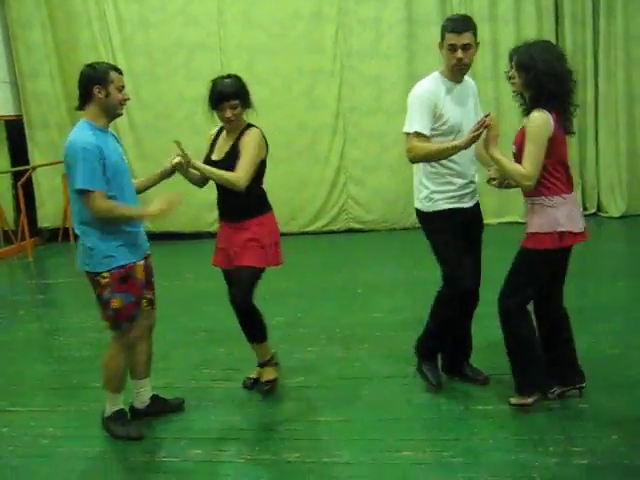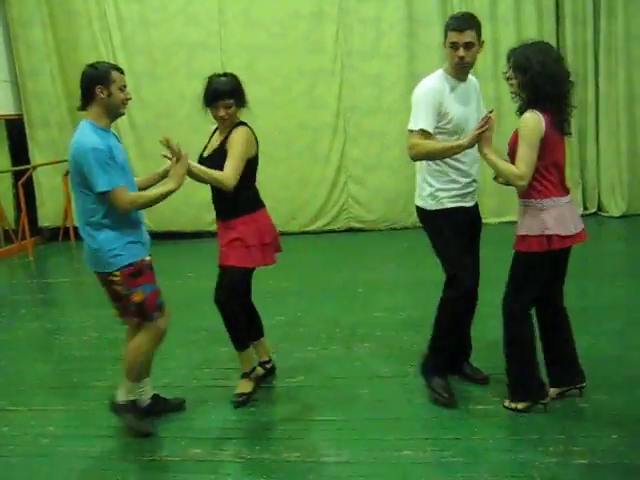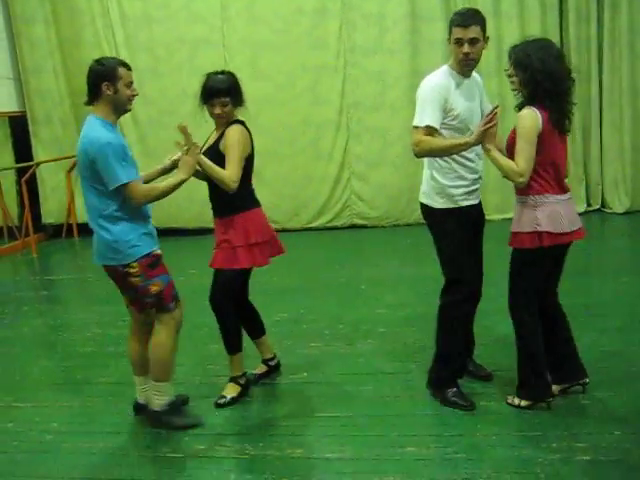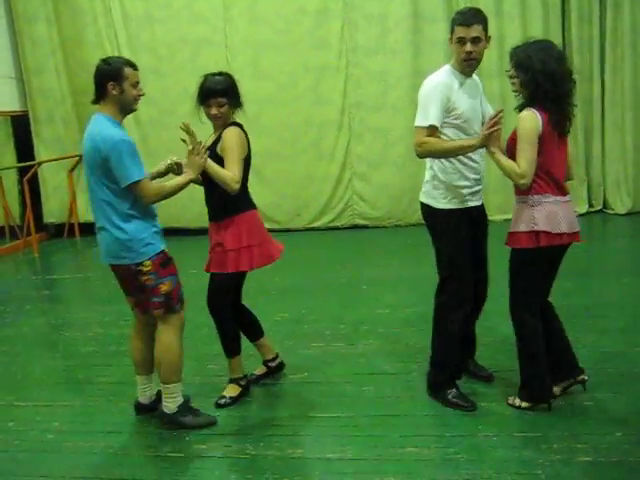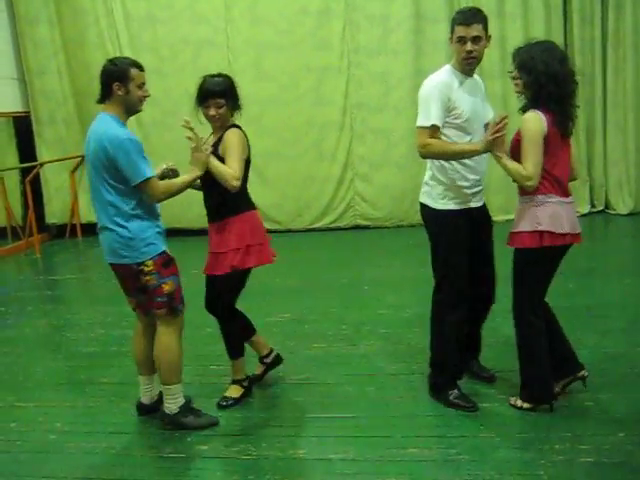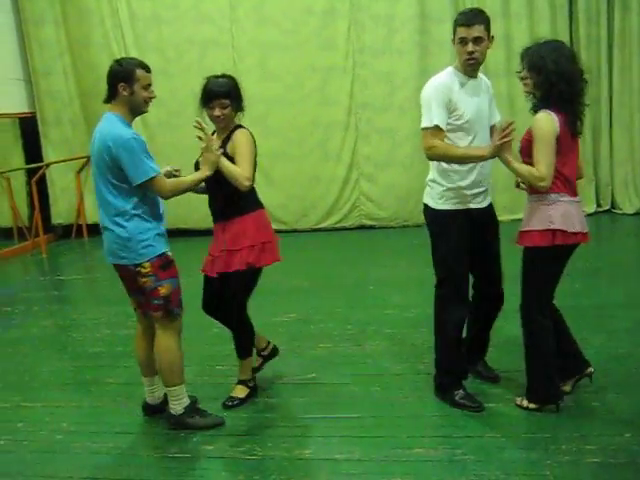
dt=0.1s
person 1, frame 1
left shoulder: (470, 86)
right shoulder: (426, 92)
right elbow: (414, 151)
left wrist: (491, 167)
right wrist: (462, 143)
left hip: (469, 203)
right hip: (438, 206)
left knee: (470, 289)
right knee: (459, 282)
left ankle: (457, 359)
right ankle: (427, 349)
person 1, frame 2
left shoulder: (473, 85)
right shoulder: (430, 89)
right elbow: (415, 148)
right wrist: (465, 143)
left hip: (467, 203)
right hip: (440, 206)
left knee: (469, 287)
right knee: (460, 284)
left ankle: (458, 359)
right ankle: (435, 367)
person 1, frame 3
left shoulder: (476, 82)
right shoulder: (435, 85)
right elbow: (420, 145)
right wrist: (470, 141)
left hip: (471, 200)
right hip: (444, 204)
left knee: (471, 287)
right knee: (461, 286)
left ankle: (461, 357)
right ankle: (442, 377)
person 1, frame 4
left shoulder: (475, 84)
right shoulder: (437, 85)
right elbow: (422, 145)
right wrist: (473, 144)
left hip: (472, 201)
right hip: (445, 205)
left knee: (476, 287)
right knee: (455, 291)
left ankle: (463, 356)
right ankle: (441, 380)
person 1, frame 5
left shoulder: (477, 84)
right shoulder: (437, 85)
right elbow: (425, 145)
right wrist: (477, 148)
left hip: (474, 203)
right hip: (445, 206)
left knee: (483, 288)
right knee: (452, 292)
left ankle: (466, 356)
right ankle: (442, 380)
person 1, frame 6
left shoulder: (484, 85)
right shoulder: (439, 86)
right elbow: (432, 147)
right wrist: (483, 153)
left hip: (482, 205)
right hip: (447, 207)
left knee: (492, 289)
right knee: (453, 295)
left ankle: (473, 355)
right ankle: (448, 380)
person 2, frame 1
left shoulder: (108, 137)
right shoulder: (83, 143)
right elbow: (97, 205)
left wrist: (162, 174)
right wrist: (148, 211)
left hip: (133, 251)
right hip: (109, 258)
left knee: (144, 325)
right knee: (125, 335)
left ankle: (143, 400)
right ankle: (113, 411)
person 2, frame 2
left shoulder: (106, 136)
right shoulder: (91, 144)
right elbow: (122, 202)
left wrist: (161, 174)
right wrist: (171, 185)
left hip: (126, 248)
right hip: (116, 254)
left knee: (140, 324)
right knee: (155, 325)
left ankle: (143, 397)
right ankle: (124, 398)
person 2, frame 3
left shoulder: (106, 131)
right shoulder: (102, 139)
right elbow: (137, 195)
left wrist: (164, 168)
right wrist: (181, 175)
left hip: (132, 243)
right hip: (128, 246)
left knee: (144, 320)
right knee: (170, 316)
left ankle: (147, 396)
right ankle: (159, 403)
person 2, frame 4
left shoulder: (101, 130)
right shoulder: (112, 138)
right elbow: (147, 194)
left wrist: (160, 171)
right wrist: (189, 174)
left hip: (121, 244)
right hip: (139, 246)
left knee: (145, 320)
right knee: (171, 320)
left ankle: (147, 396)
right ankle: (172, 407)
person 2, frame 5
left shoulder: (104, 129)
right shoulder: (118, 137)
right elbow: (156, 192)
left wrist: (158, 173)
right wrist: (194, 172)
left hip: (124, 244)
right hip: (141, 246)
left knee: (147, 321)
right knee: (171, 321)
left ankle: (149, 397)
right ankle: (174, 408)
person 2, frame 6
left shoulder: (112, 130)
right shoulder: (122, 137)
right elbow: (163, 189)
left wrist: (160, 175)
right wrist: (202, 173)
left hip: (131, 244)
right hip: (142, 248)
left knee: (149, 322)
right knee: (168, 324)
left ankle: (155, 397)
right ankle: (179, 408)
person 3, frame 1
left shoulder: (539, 118)
right shoulder: (546, 115)
left elbow: (528, 177)
left wrist: (494, 151)
right wrist: (507, 178)
left hip: (550, 221)
right hip: (555, 218)
left knee: (511, 301)
right knee: (548, 301)
left ankle: (533, 384)
right ankle: (567, 376)
person 3, frame 2
left shoulder: (531, 119)
right shoulder: (551, 117)
left elbow: (520, 177)
left wrist: (487, 151)
right wrist: (506, 177)
left hip: (542, 222)
right hip: (559, 218)
left knee: (515, 307)
right knee: (549, 302)
left ankle: (527, 391)
right ankle: (567, 376)
person 3, frame 3
left shoulder: (529, 115)
right shoulder: (553, 114)
left elbow: (520, 175)
left wrist: (490, 147)
left hip: (538, 219)
right hip: (558, 215)
left knee: (522, 305)
right knee: (544, 299)
left ankle: (534, 388)
right ankle: (569, 373)
person 3, frame 4
left shoulder: (529, 117)
right shoulder: (555, 116)
left elbow: (523, 177)
right elbow: (566, 171)
left wrist: (495, 150)
left hip: (537, 220)
right hip: (559, 217)
left knee: (523, 307)
right knee: (537, 301)
left ankle: (536, 390)
right ankle: (565, 370)
person 3, frame 5
left shoulder: (533, 119)
right shoulder: (557, 117)
left elbow: (529, 179)
right elbow: (571, 172)
left wrist: (500, 154)
left hip: (540, 221)
right hip: (560, 218)
left knee: (525, 308)
right knee: (534, 301)
left ankle: (537, 391)
right ankle: (566, 367)
person 3, frame 6
left shoulder: (545, 119)
right shoulder: (564, 117)
left elbow: (543, 178)
left wrist: (507, 158)
right wrist: (531, 181)
left hip: (549, 220)
right hip: (563, 217)
left knee: (533, 307)
right knee: (542, 301)
left ankle: (543, 391)
right ankle: (573, 366)
person 4, frame 1
left shoulder: (253, 135)
right shoulder: (215, 136)
left elbow: (239, 182)
right elbow: (200, 180)
left wrist: (197, 164)
right wrist: (185, 168)
left hip: (256, 228)
right hip: (228, 228)
left knee: (241, 298)
right knee: (238, 300)
left ankle: (269, 359)
right ankle: (263, 361)
person 4, frame 2
left shoulder: (242, 134)
right shoulder: (219, 133)
left elbow: (227, 181)
right elbow: (208, 176)
left wrist: (188, 163)
right wrist: (184, 166)
left hip: (247, 226)
right hip: (231, 225)
left knee: (224, 297)
right knee: (238, 298)
left ankle: (248, 373)
right ankle: (264, 361)
person 4, frame 3
left shoulder: (236, 131)
right shoulder: (220, 131)
left elbow: (231, 182)
left wrist: (196, 156)
left hip: (242, 225)
right hip: (230, 225)
left knee: (221, 299)
right knee: (236, 299)
left ankle: (237, 377)
right ankle: (270, 359)
person 4, frame 4
left shoulder: (232, 133)
right shoulder: (217, 133)
left elbow: (232, 184)
left hip: (238, 229)
right hip: (226, 229)
left knee: (219, 304)
right knee: (227, 303)
left ankle: (237, 378)
right ankle: (271, 358)
person 4, frame 5
left shoulder: (233, 135)
right shoulder: (215, 135)
left elbow: (232, 182)
left hip: (238, 229)
right hip: (224, 230)
left knee: (221, 305)
right knee: (217, 303)
left ankle: (239, 379)
right ankle: (268, 353)
person 4, frame 6
left shoulder: (242, 136)
right shoulder: (213, 136)
left elbow: (243, 181)
left wrist: (214, 152)
left hip: (248, 229)
right hip: (225, 231)
left knee: (234, 303)
right knee: (212, 304)
left ankle: (246, 380)
right ankle: (263, 345)
